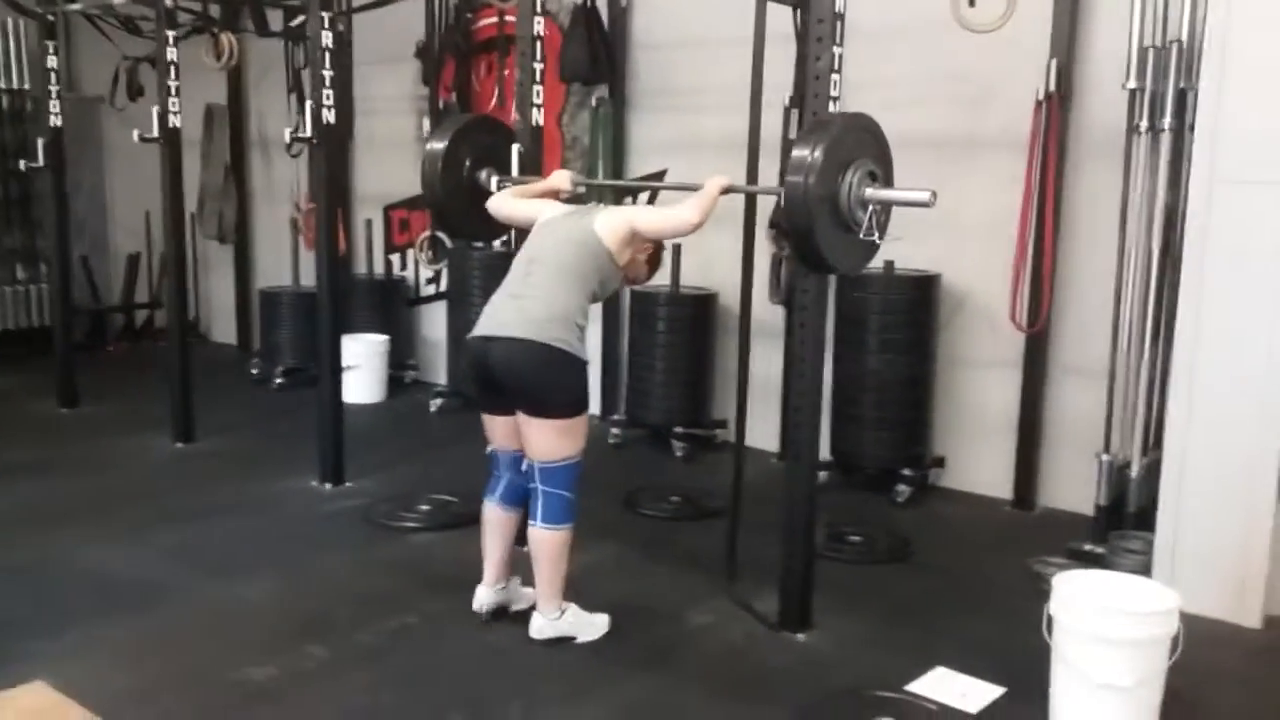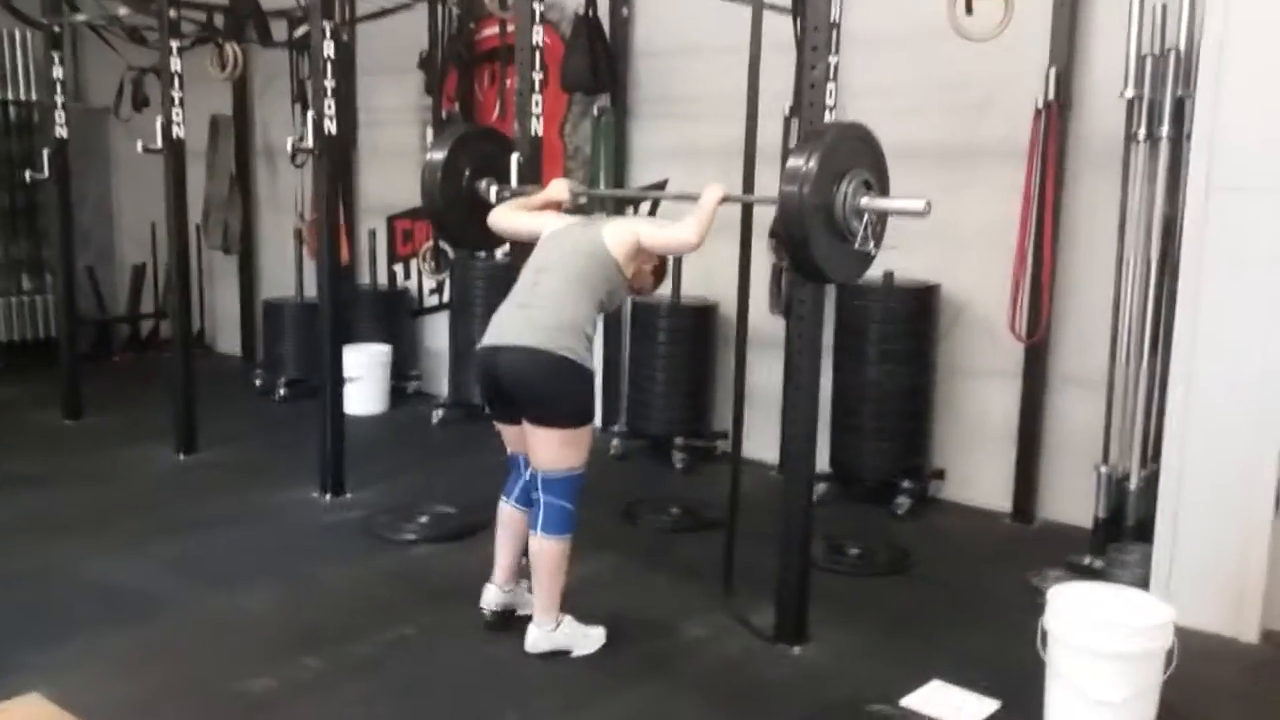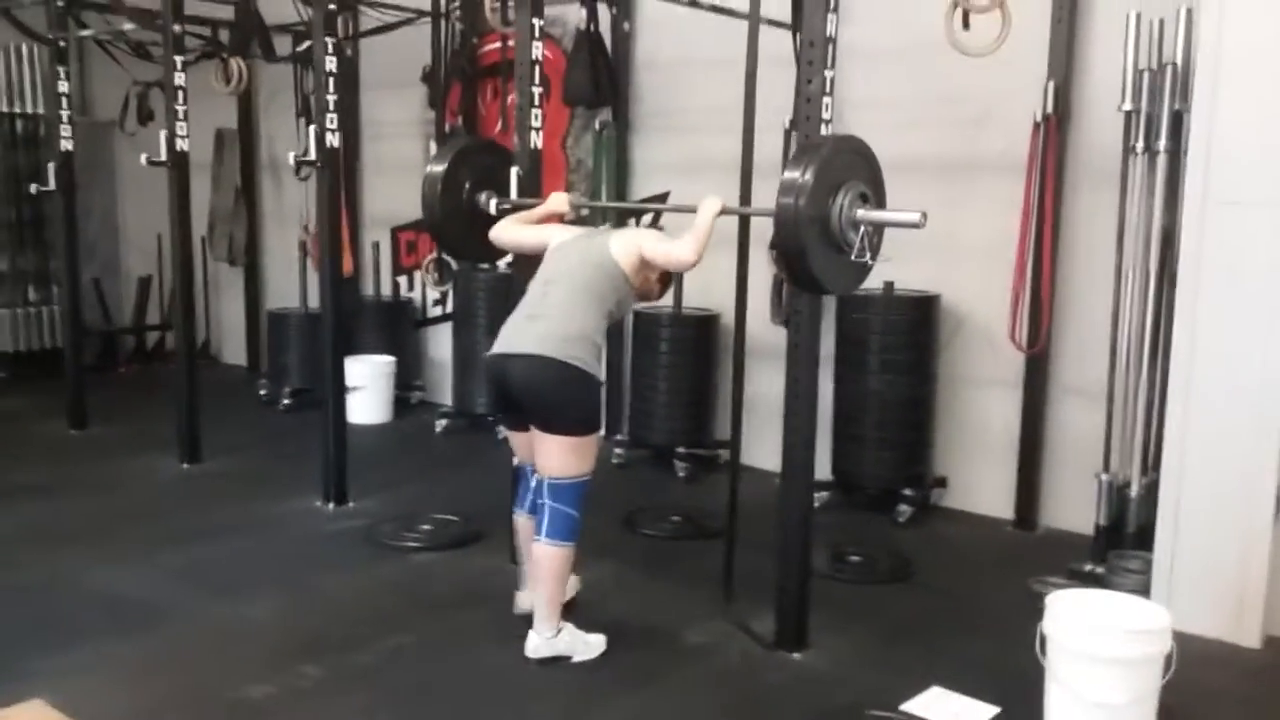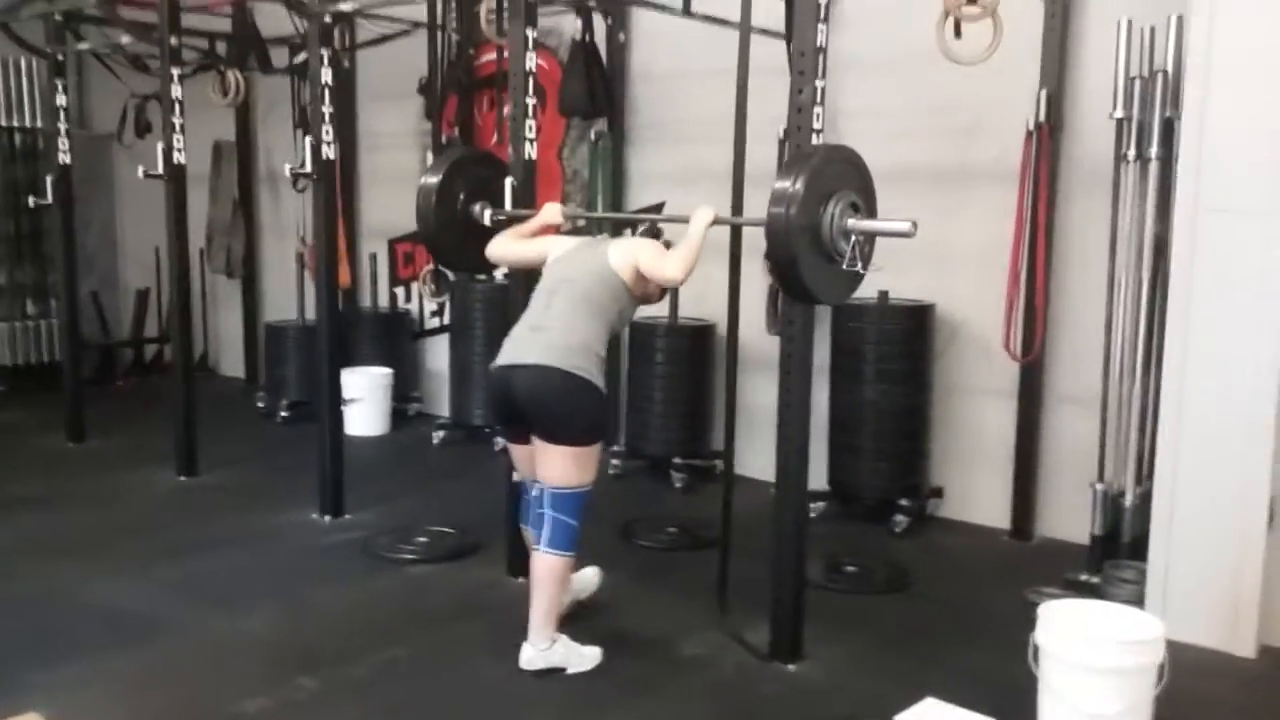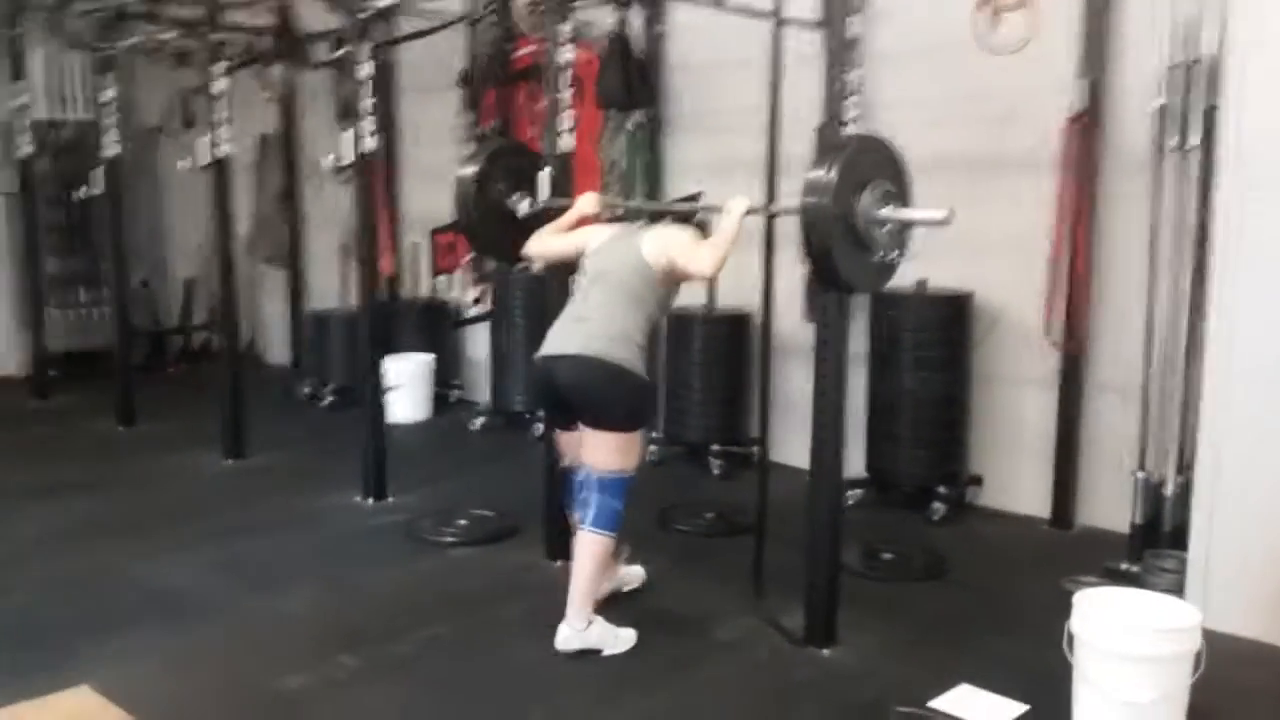
dt=0.1s
person 1, frame 1
left shoulder: (556, 212)
right shoulder: (626, 223)
left elbow: (497, 202)
right elbow: (688, 218)
left wrist: (549, 184)
right wrist: (713, 189)
left hip: (485, 342)
right hip: (542, 351)
left knee: (510, 472)
right knee: (553, 484)
left ankle: (492, 586)
right ankle: (551, 614)
person 1, frame 2
left shoulder: (563, 223)
right shoulder: (635, 233)
left elbow: (497, 218)
right elbow: (687, 238)
left wrist: (547, 196)
right wrist: (709, 201)
left hip: (494, 350)
right hip: (550, 360)
left knee: (525, 474)
right knee: (556, 493)
left ankle: (500, 588)
right ankle: (547, 625)
person 1, frame 3
left shoulder: (568, 235)
right shoulder: (639, 244)
left elbow: (500, 232)
right elbow: (686, 255)
left wrist: (548, 208)
right wrist: (707, 214)
left hip: (504, 358)
right hip: (558, 369)
left knee: (533, 481)
right knee: (560, 499)
left ankle: (534, 587)
right ankle: (548, 632)
person 1, frame 4
left shoulder: (566, 244)
right shoulder: (641, 250)
left elbow: (495, 250)
right elbow: (675, 271)
left wrist: (541, 221)
right wrist: (699, 226)
left hip: (507, 371)
right hip: (564, 380)
left knee: (538, 494)
right knee: (561, 510)
left ankle: (558, 584)
right ankle: (542, 643)
person 1, frame 5
left shoulder: (603, 232)
right shoulder: (675, 238)
left elbow: (534, 248)
right elbow: (706, 264)
left wrist: (577, 212)
right wrist: (732, 218)
left hip: (552, 361)
right hip: (606, 369)
left knee: (584, 479)
right knee: (606, 493)
left ankle: (603, 573)
right ankle: (578, 624)
